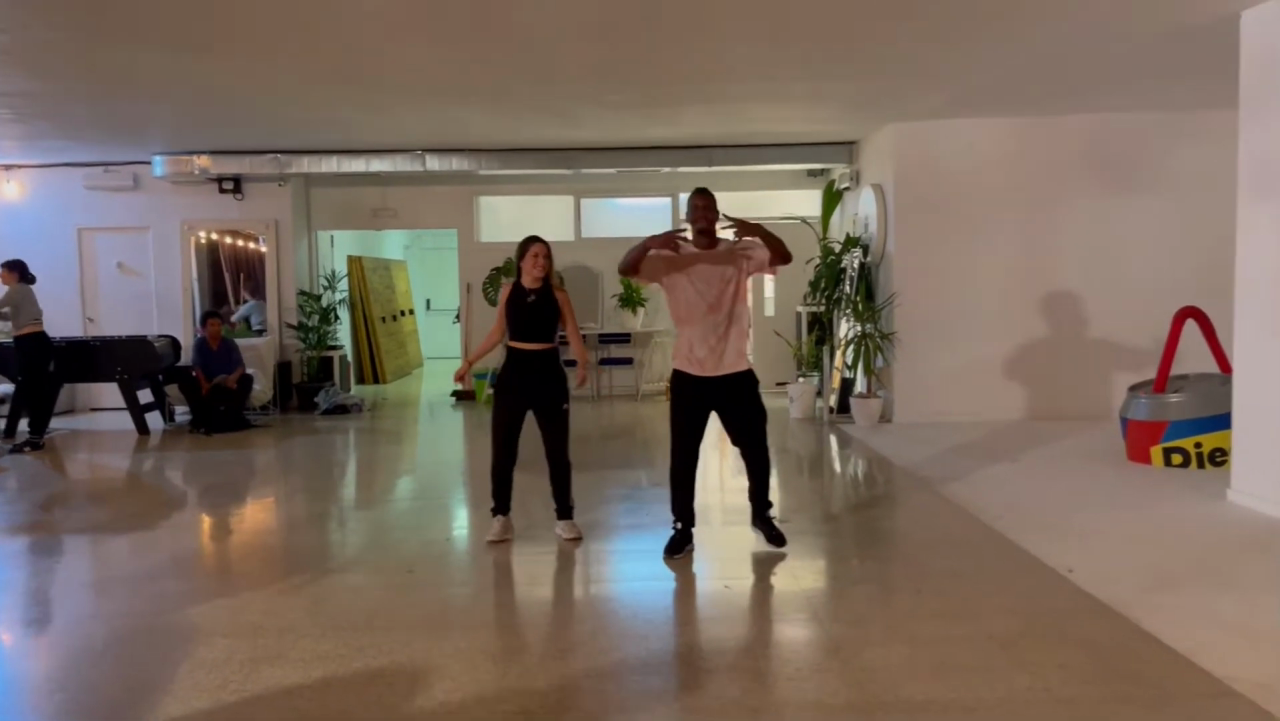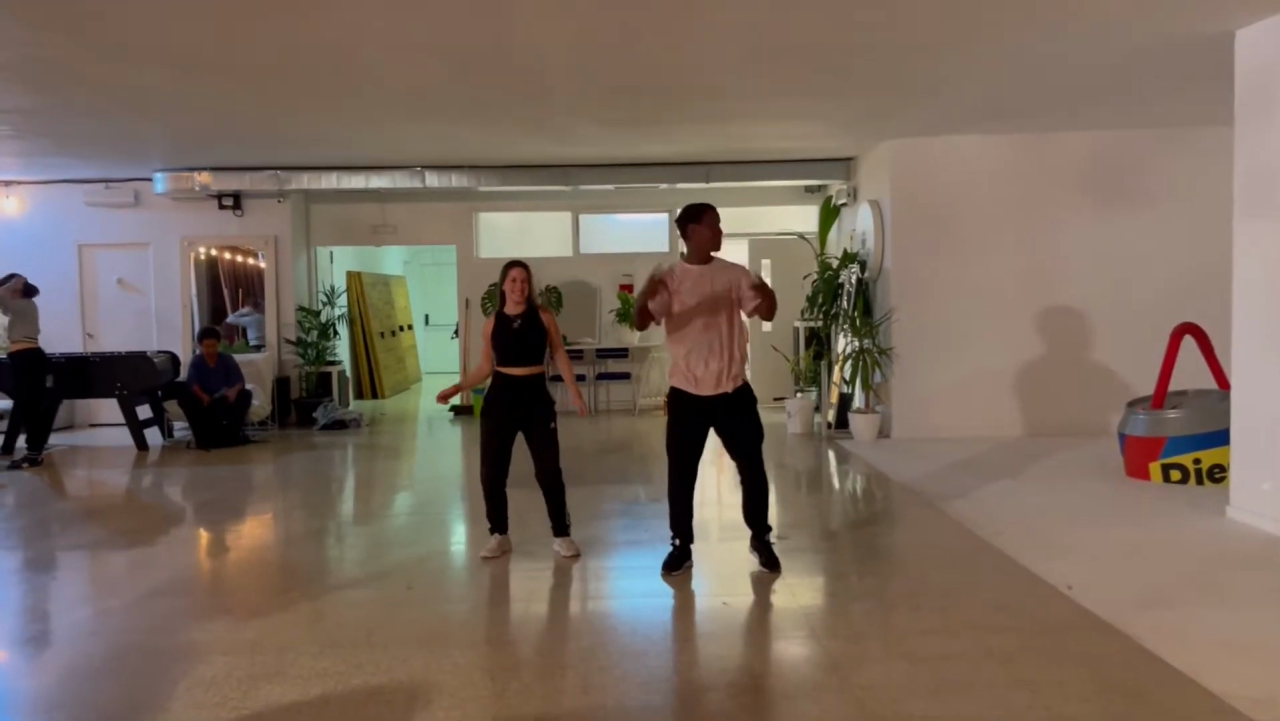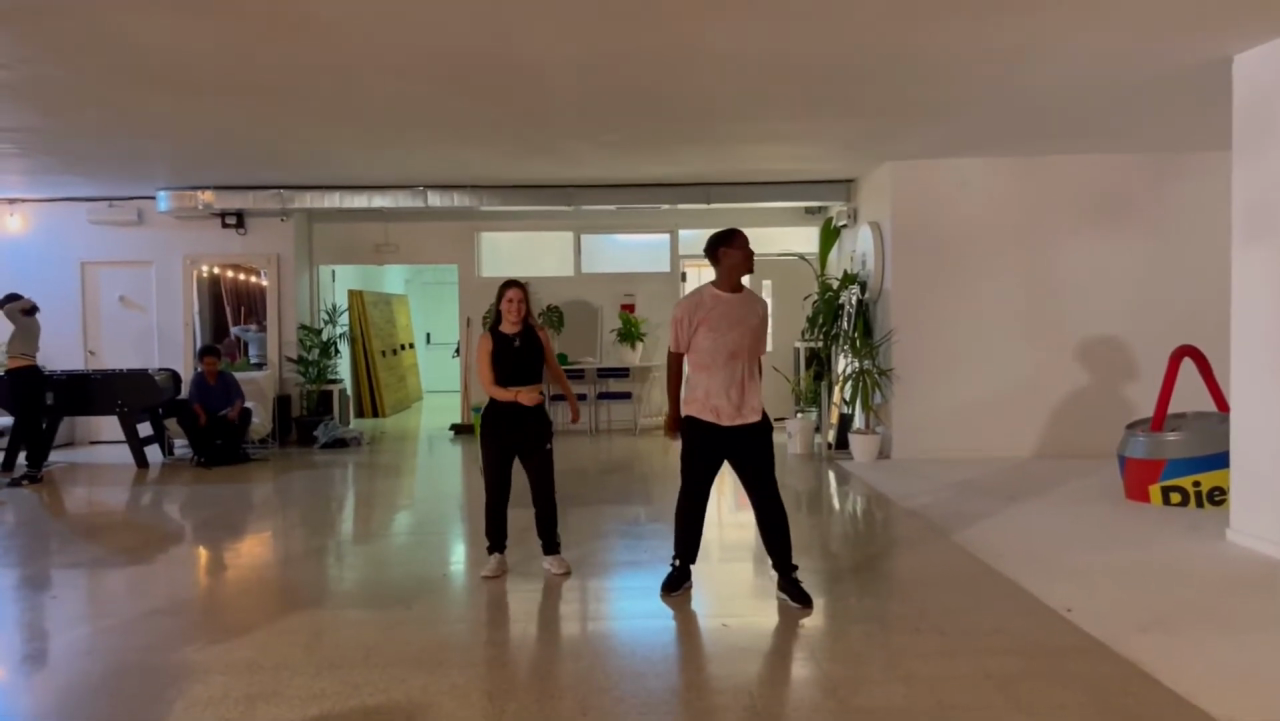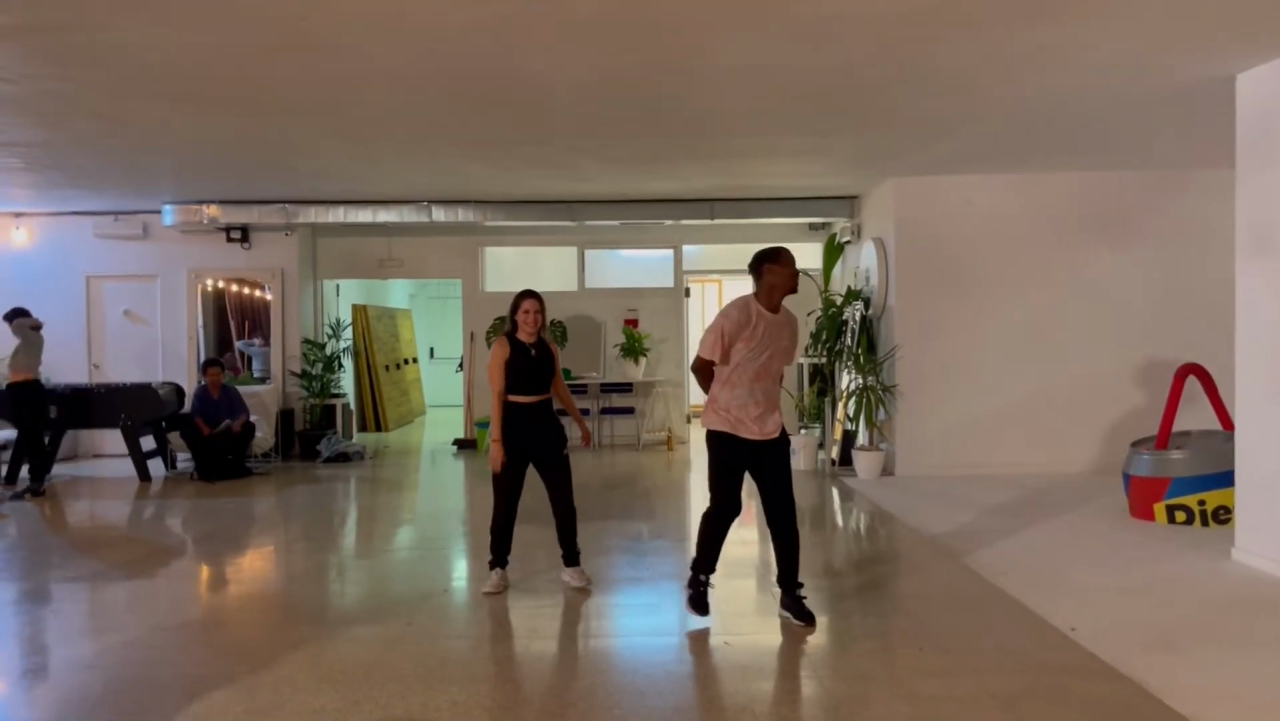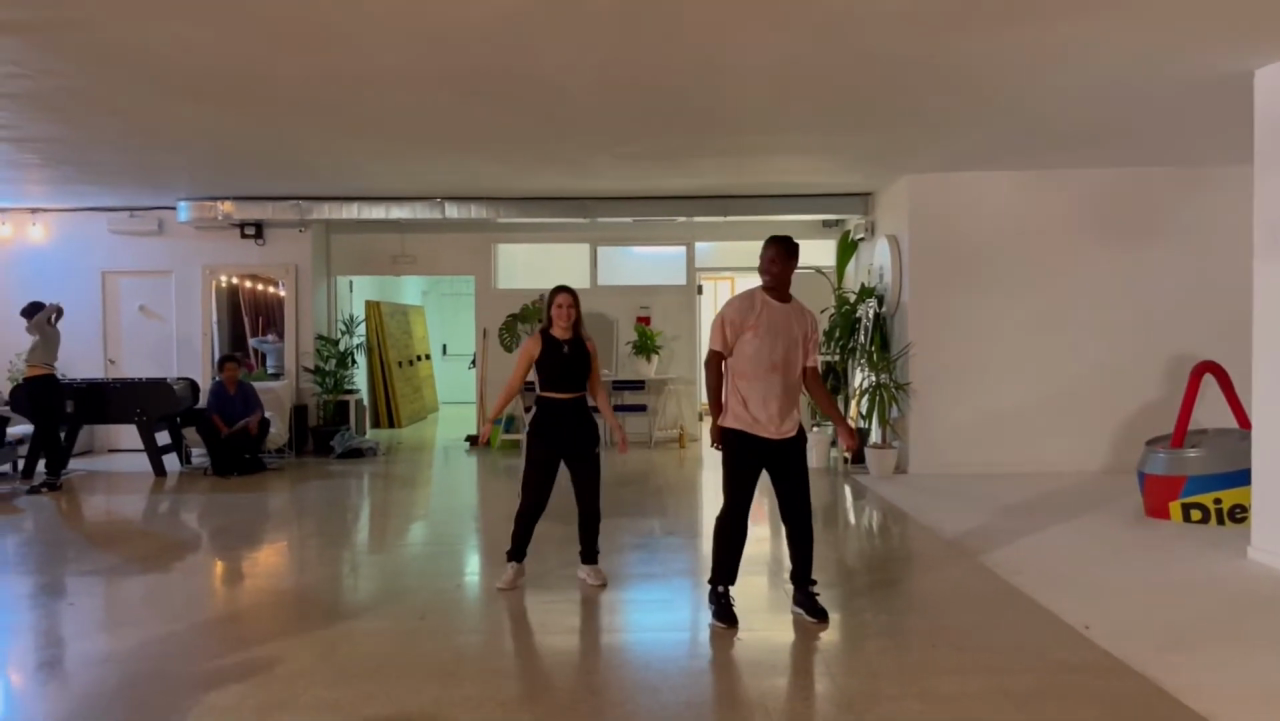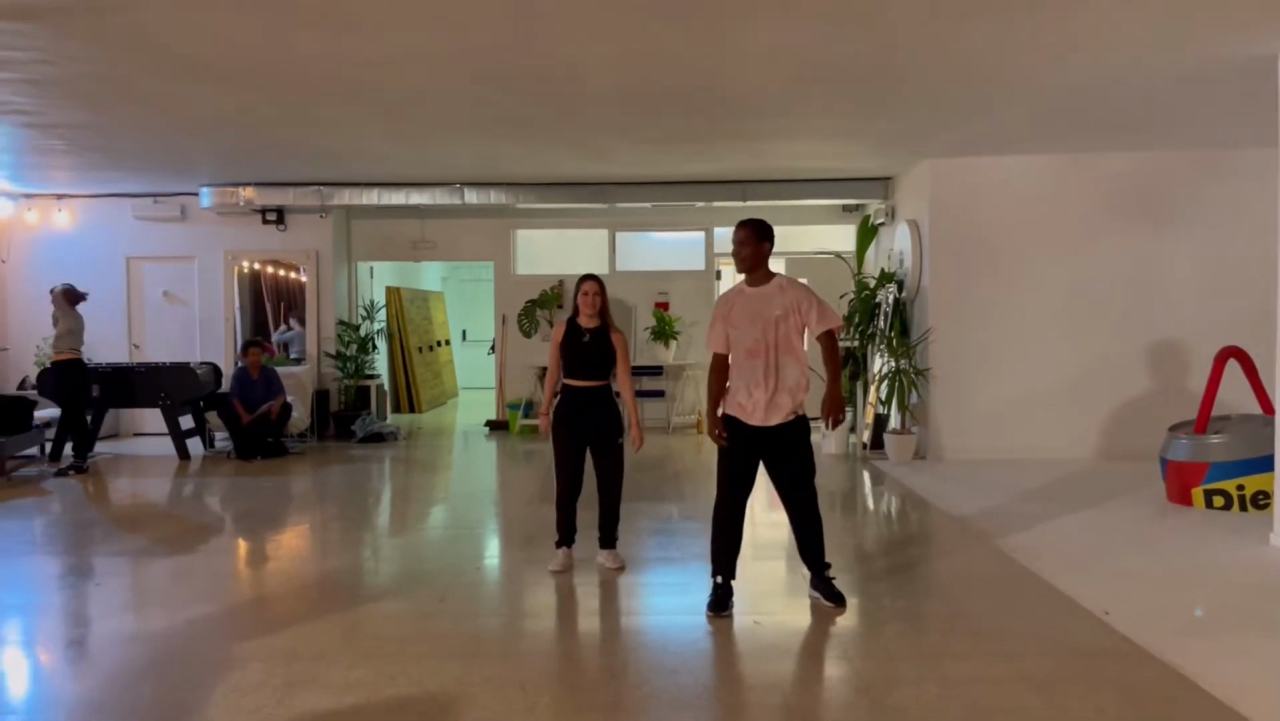
dt=0.3s
person 1, frame 1
left shoulder: (740, 251)
right shoulder: (670, 257)
left elbow: (783, 258)
right elbow: (626, 269)
left wrist: (758, 232)
right wrist: (649, 244)
left hip: (735, 371)
right hip: (689, 373)
left knee: (755, 446)
right knee: (683, 456)
left ankle: (762, 515)
right ankle: (683, 528)
person 1, frame 2
left shoulder: (734, 274)
right shoulder: (666, 278)
left elbow: (766, 313)
right elbow: (642, 323)
left wrist: (766, 298)
right wrist: (644, 297)
left hip: (733, 389)
right hip: (686, 391)
left knee: (752, 466)
right knee: (680, 473)
left ankle: (760, 538)
right ankle: (681, 545)
person 1, frame 3
left shoulder: (758, 306)
right shoulder: (693, 304)
right elbow: (676, 360)
right wrist: (673, 412)
left hip: (749, 420)
right hip: (702, 421)
left knee: (768, 499)
right knee: (692, 497)
left ankle: (785, 575)
right ankle: (681, 567)
person 1, frame 4
left shoulder: (789, 324)
right shoulder: (735, 315)
right elbow: (700, 366)
right wrist: (724, 403)
left hip: (770, 432)
right hip: (727, 430)
left knee: (783, 514)
right knee: (724, 508)
left ankle: (790, 593)
right ankle: (699, 578)
person 1, frame 5
left shoulder: (804, 319)
right shoulder: (738, 308)
left elbow: (811, 377)
right elbow: (713, 363)
left wrist: (839, 421)
right wrist: (714, 418)
left hip: (788, 431)
right hip: (741, 429)
left knee: (798, 513)
right knee: (735, 510)
left ankle: (803, 591)
right ankle: (720, 590)
person 1, frame 6
left shoulder: (795, 293)
right shoulder: (726, 303)
left elbow: (828, 338)
right elbow: (719, 362)
left wrist: (834, 388)
right wrist: (712, 413)
left hip: (786, 419)
right hip: (738, 419)
left knee: (801, 501)
right knee: (728, 502)
left ankle: (819, 576)
right ankle: (721, 582)
person 2, frame 1
left shoulder: (557, 294)
right shoulder: (508, 292)
left elbow: (574, 336)
right elbow: (498, 332)
left wrist: (582, 365)
right wrist: (469, 362)
left hip: (548, 373)
right hip: (513, 373)
left knee: (558, 450)
right knee: (503, 450)
left ankle: (564, 518)
right ankle: (501, 517)
person 2, frame 2
left shoulder: (543, 317)
right shoulder: (493, 322)
left elbow: (560, 356)
right elbow: (486, 366)
left wrist: (574, 390)
right wrist: (457, 388)
left hip: (535, 396)
right hip: (500, 398)
left knee: (549, 471)
right knee: (491, 472)
left ankle: (562, 535)
right ankle: (499, 535)
person 2, frame 3
left shoulder: (538, 335)
right shoulder: (488, 340)
left elbow: (554, 370)
right elbow: (488, 387)
left wrist: (572, 400)
right wrist: (519, 396)
left hip: (533, 421)
right hip: (498, 420)
left knee: (544, 491)
right knee: (496, 492)
left ankle: (551, 552)
right ankle: (496, 554)
person 2, frame 4
left shoulder: (548, 348)
right shoulder: (503, 346)
left elbow: (560, 389)
right elbow: (497, 396)
left wrist: (581, 423)
right wrist: (496, 440)
left hip: (548, 425)
right hip: (514, 427)
left knee: (563, 499)
right knee: (505, 503)
left ankle: (571, 565)
right ankle: (498, 570)
person 2, frame 5
left shoulder: (586, 345)
right shoulder: (536, 342)
left elbow: (597, 388)
right elbow: (515, 384)
left wrist: (615, 425)
right wrist: (491, 420)
left hip: (581, 422)
right hip: (546, 422)
left knee: (589, 498)
right knee: (533, 497)
left ankle: (589, 562)
right ankle: (515, 563)
person 2, frame 6
left shoulder: (614, 335)
right shoulder: (562, 330)
left elbow: (624, 380)
right elbow: (553, 372)
left wrist: (635, 422)
right wrist: (544, 411)
left hip: (603, 409)
right hip: (570, 408)
left knee: (611, 483)
right knee: (567, 483)
left ankle: (607, 547)
right ankle: (564, 547)
person 3, frame 1
left shoulder: (17, 291)
right shoulder: (21, 291)
left hip: (32, 343)
right hip: (33, 343)
left knee: (31, 391)
right knee: (32, 391)
left ankle: (36, 438)
right ankle: (36, 436)
person 3, frame 2
left shoulder: (23, 305)
right shoulder: (25, 305)
left hip: (26, 359)
right hip: (28, 359)
left knee: (28, 407)
right knee: (29, 407)
left ankle: (34, 454)
right ankle: (35, 452)
person 3, frame 3
left shoulder: (27, 323)
right shoulder: (27, 323)
left wrist: (24, 304)
right wrist: (25, 304)
left hip: (24, 376)
right hip: (24, 376)
left knee: (28, 424)
right knee: (28, 424)
left ankle: (34, 471)
right ankle: (34, 469)
person 3, frame 4
left shoulder: (32, 337)
right shoulder: (29, 338)
left elbow: (18, 325)
right elbow: (19, 328)
left wrist: (32, 323)
right wrist: (33, 322)
left hip: (26, 390)
right hip: (23, 390)
left knee: (30, 437)
right knee: (29, 437)
left ankle: (37, 484)
right ankle: (37, 482)
person 3, frame 5
left shoulder: (50, 332)
right shoulder: (44, 333)
left elbow: (38, 323)
right elbow: (32, 328)
left wrist: (49, 310)
right wrist: (50, 310)
left hip: (43, 385)
right hip: (38, 385)
left knee: (47, 432)
right knee: (44, 432)
left ankle: (53, 479)
right ankle: (53, 476)
person 3, frame 6
left shoulder: (72, 318)
right shoulder: (66, 318)
left elbow: (66, 327)
right elbow: (57, 324)
left wrist: (60, 294)
right wrist: (57, 309)
left hip: (70, 369)
right hip: (65, 369)
left knee: (73, 415)
right knee: (72, 415)
left ankle: (80, 462)
right ankle: (80, 459)
